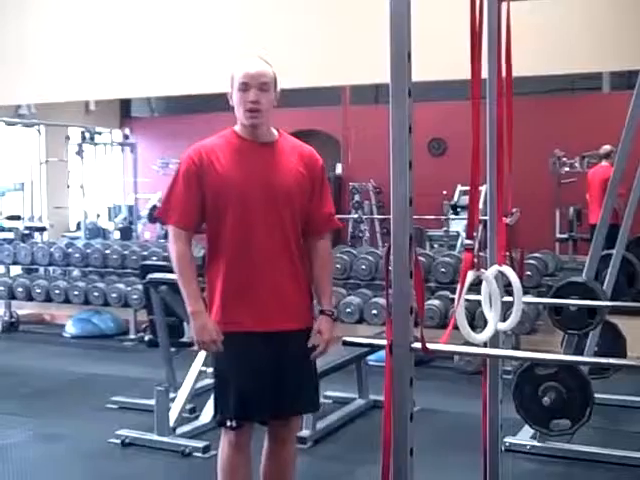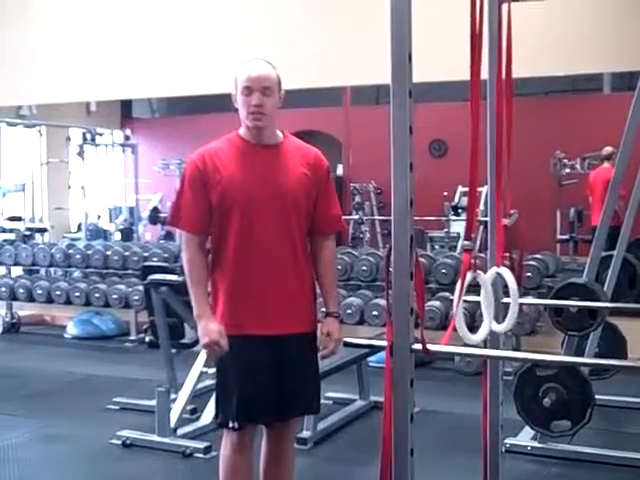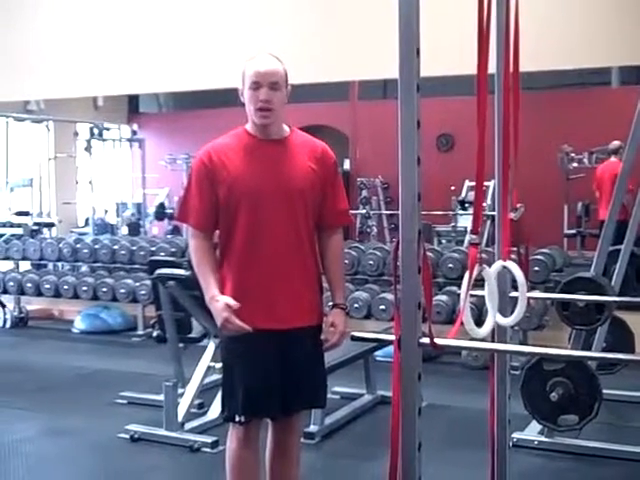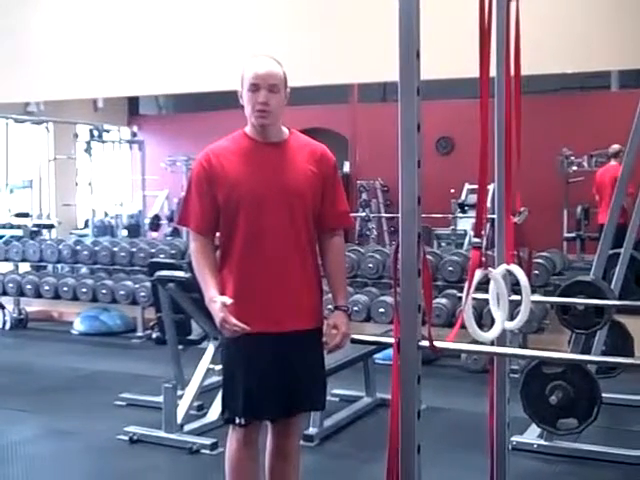
dt=0.7s
person 1, frame 1
left shoulder: (306, 160)
right shoulder: (202, 158)
left elbow: (319, 241)
right elbow: (179, 239)
left wrist: (326, 310)
right wrist: (196, 310)
left hip: (293, 321)
right hip: (234, 323)
left knee: (286, 425)
right knee: (236, 429)
person 1, frame 2
left shoulder: (312, 162)
right shoulder: (206, 162)
left elbow: (324, 243)
right elbow: (192, 246)
left wrist: (333, 313)
right wrist: (203, 316)
left hip: (296, 324)
right hip: (237, 326)
left knee: (284, 428)
right knee: (239, 431)
person 1, frame 3
left shoulder: (318, 156)
right shoulder: (213, 158)
left elbow: (331, 235)
right elbow: (199, 237)
left wrist: (338, 304)
right wrist: (214, 295)
left hip: (303, 316)
right hip: (245, 318)
left knee: (290, 420)
right knee: (245, 424)
person 1, frame 4
left shoulder: (318, 158)
right shoulder: (213, 161)
left elbow: (332, 238)
right elbow: (200, 240)
left wrist: (340, 307)
right wrist: (213, 297)
left hip: (303, 320)
right hip: (244, 321)
left knee: (289, 424)
right knee: (244, 427)
